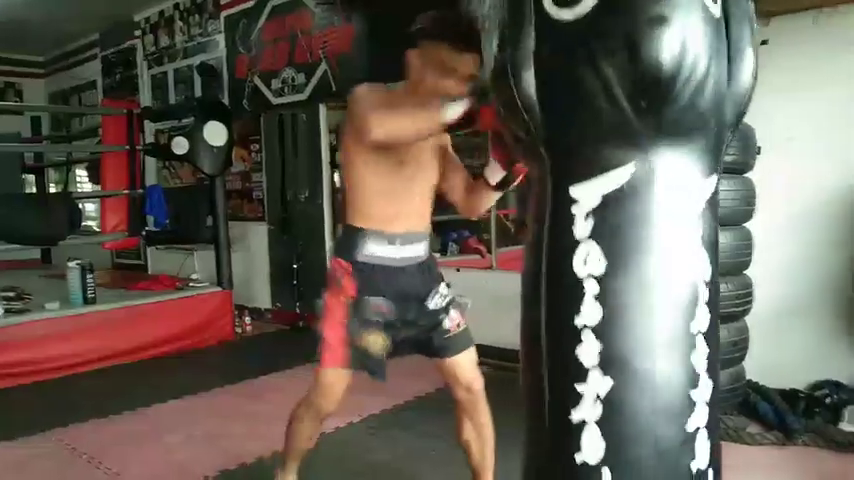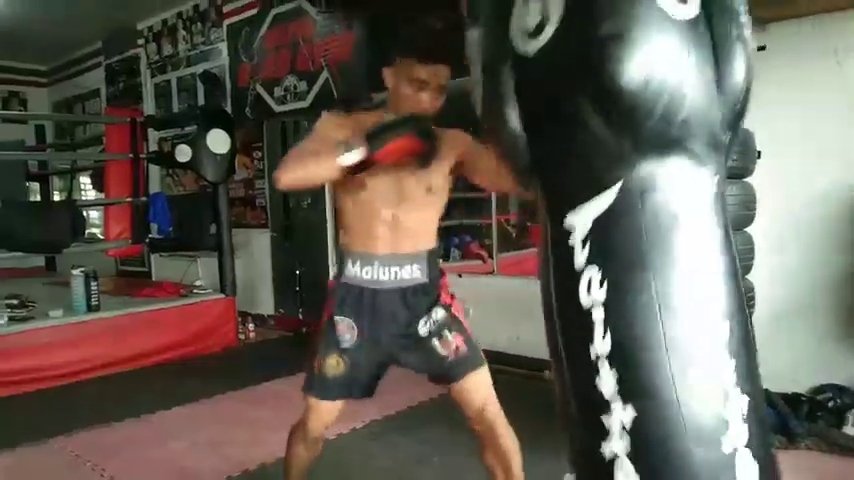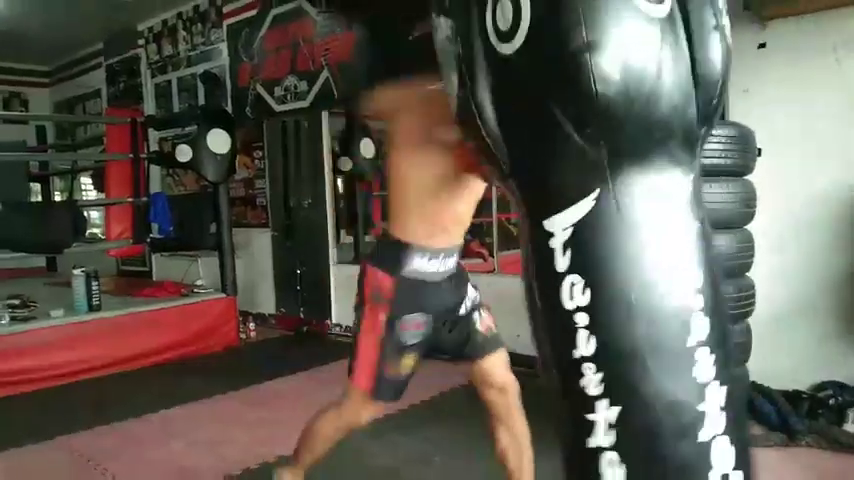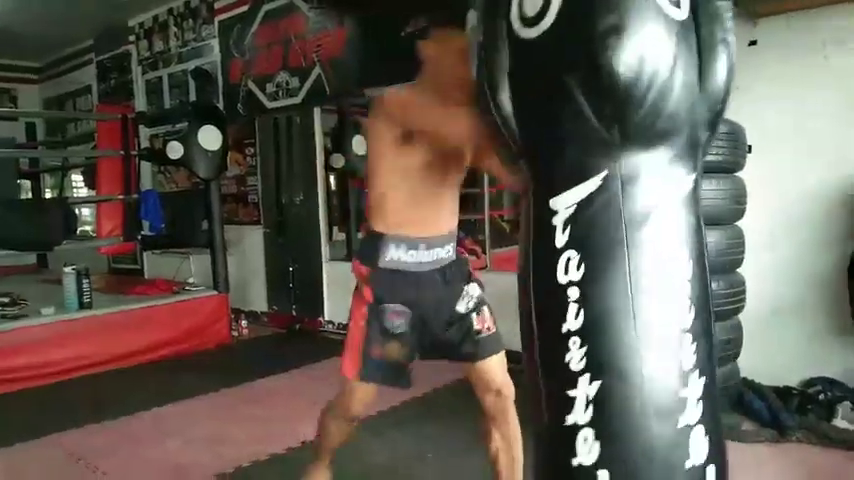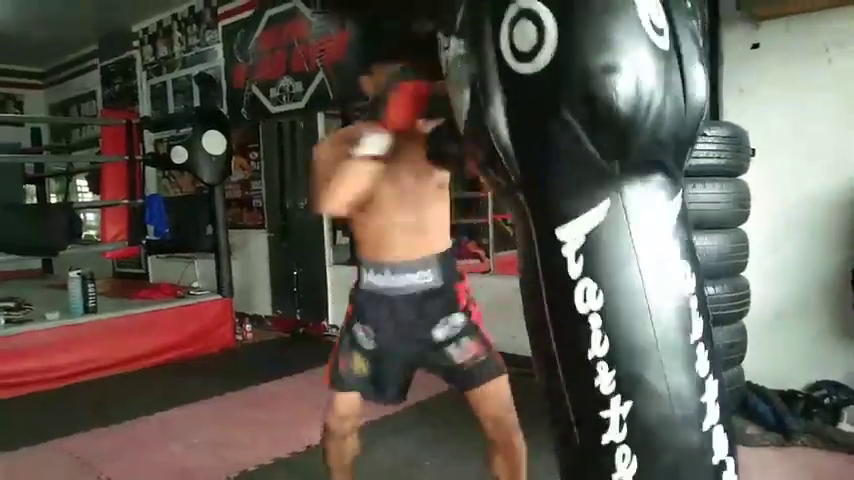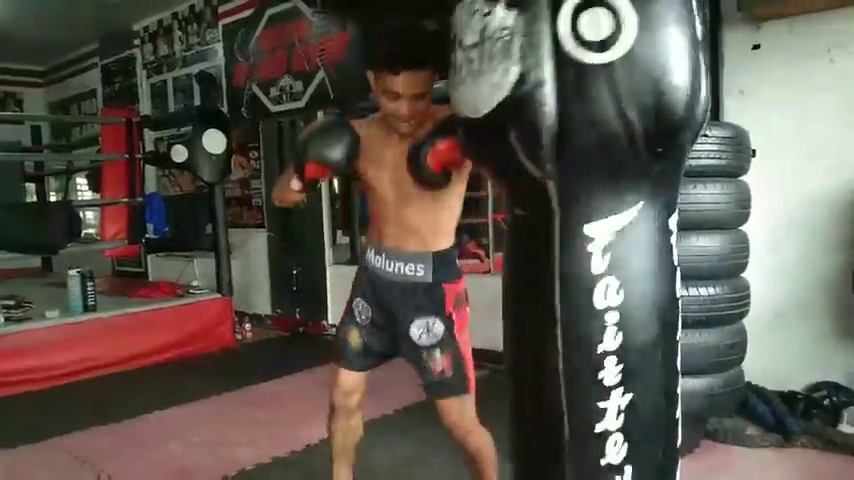
dt=0.2s
person 1, frame 1
left shoulder: (435, 131)
right shoulder: (370, 99)
left elbow: (473, 204)
right elbow: (375, 128)
left wrist: (503, 166)
right wrist: (467, 107)
left hip: (418, 269)
right hip: (363, 268)
left knee: (471, 389)
right knee: (327, 394)
person 1, frame 2
left shoulder: (452, 144)
right shoulder: (342, 127)
left elbow: (521, 182)
right elbow: (286, 176)
right wrist: (363, 151)
left hip: (421, 291)
right hip: (358, 292)
left knee: (486, 413)
right knee: (314, 423)
person 1, frame 3
right shoulder: (423, 108)
right elbow: (381, 101)
left hip: (448, 274)
right hip: (402, 277)
left knee: (504, 390)
right knee: (359, 407)
person 1, frame 4
left shoulder: (459, 105)
right shoulder: (397, 104)
left elbow: (513, 174)
right elbow: (469, 137)
left hip: (446, 264)
right hip: (390, 270)
left knee: (499, 393)
right knee: (355, 402)
person 1, frame 5
right shoulder: (339, 147)
right elbow: (330, 203)
right wrist: (381, 134)
left hip: (438, 293)
right hip: (377, 298)
left knee: (501, 417)
right knee: (339, 419)
person 1, frame 6
left shoulder: (455, 126)
right shoulder: (358, 136)
right elbow: (282, 196)
right wrist: (305, 171)
left hip: (432, 284)
right hip: (376, 278)
left knee: (459, 421)
right knee: (344, 397)
